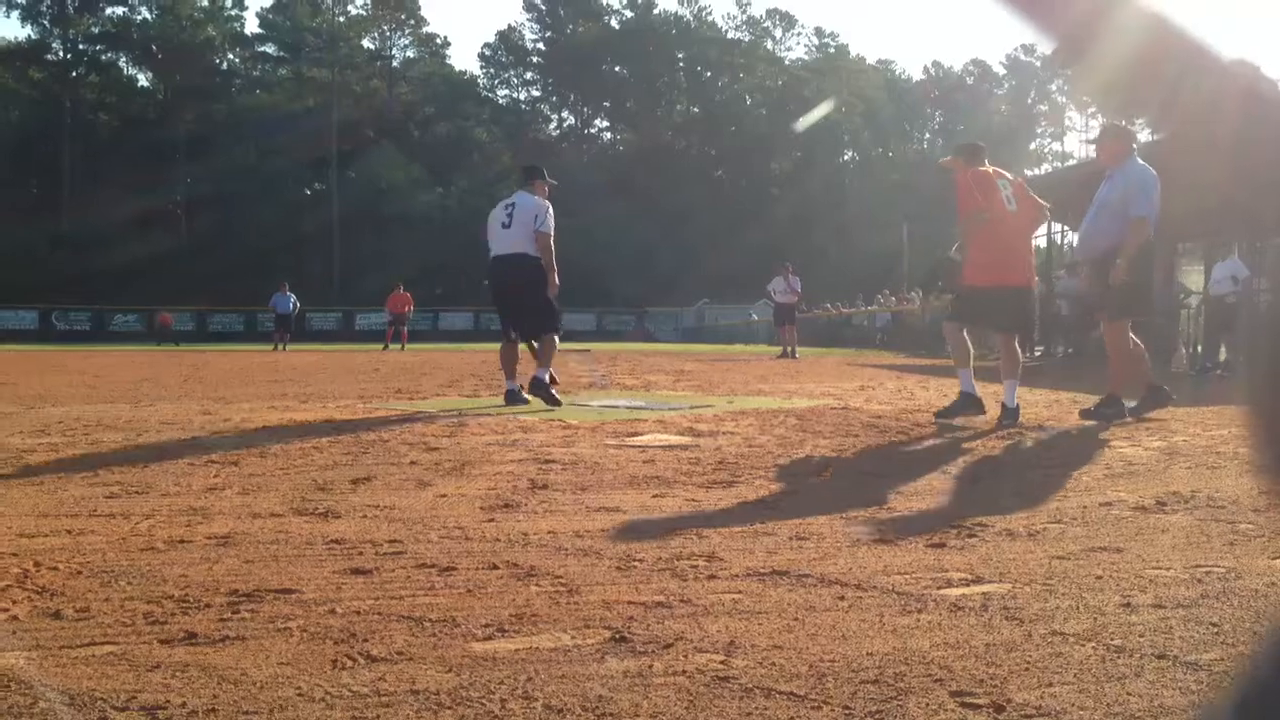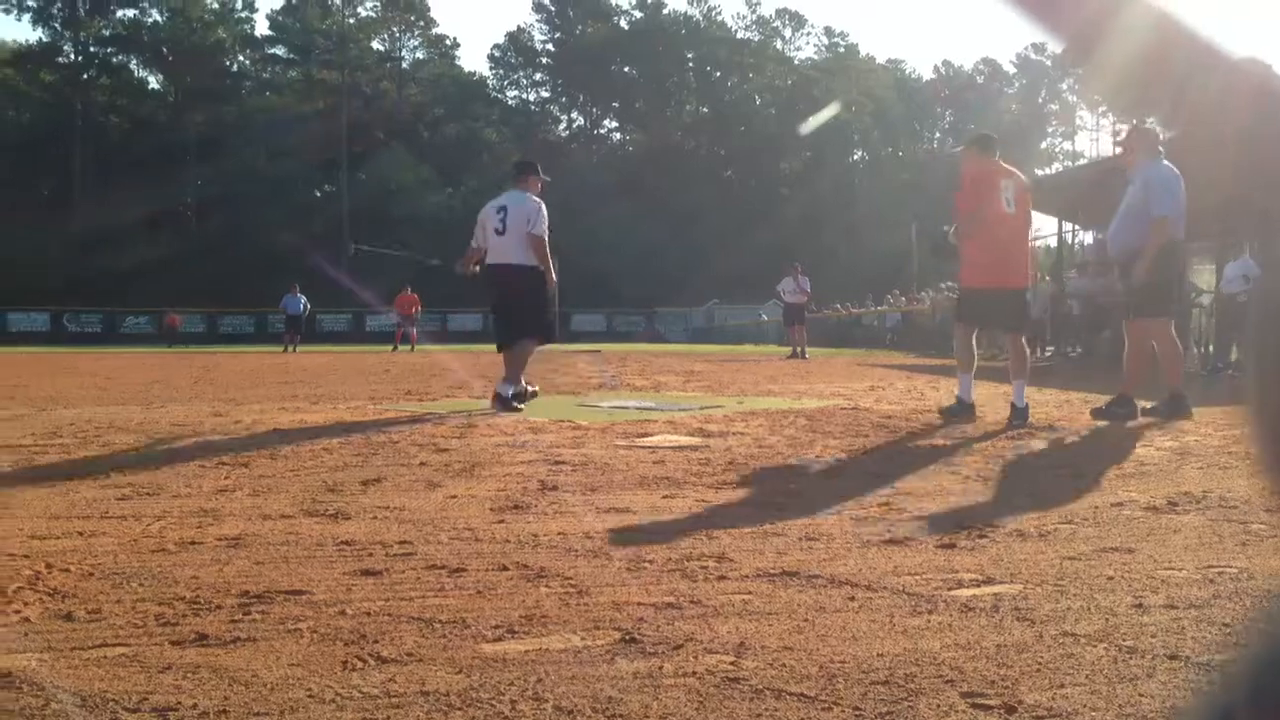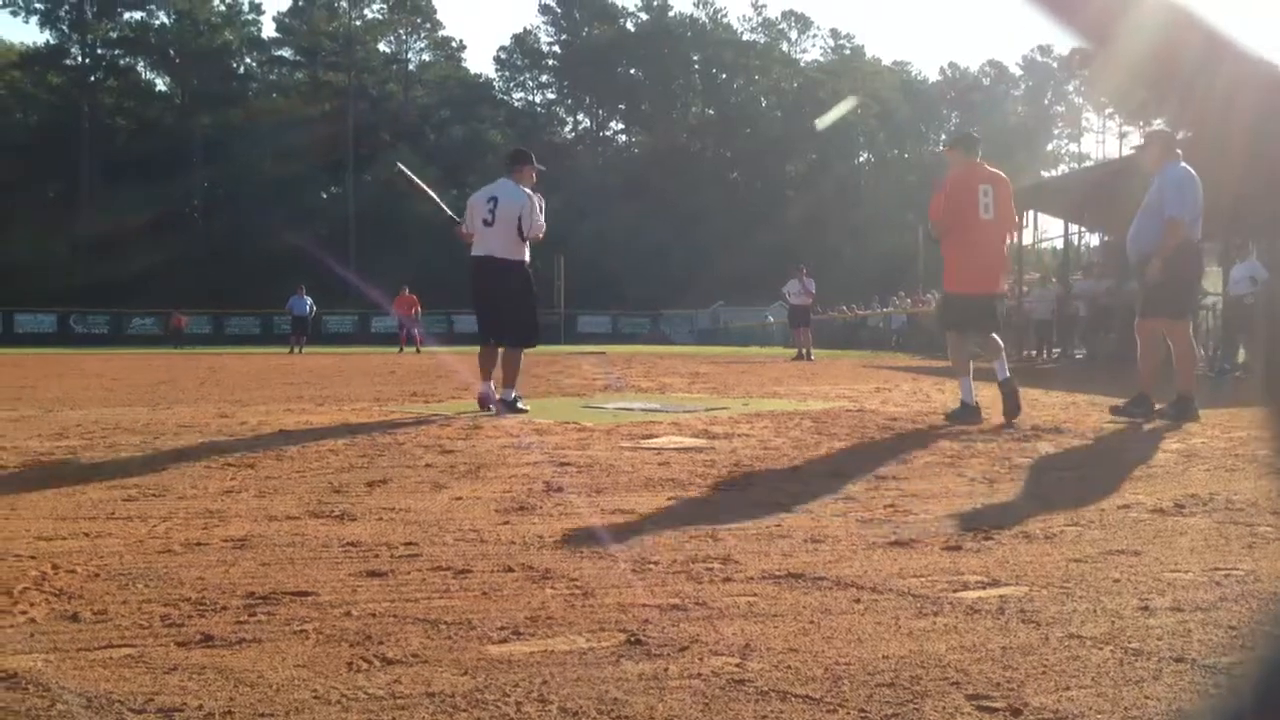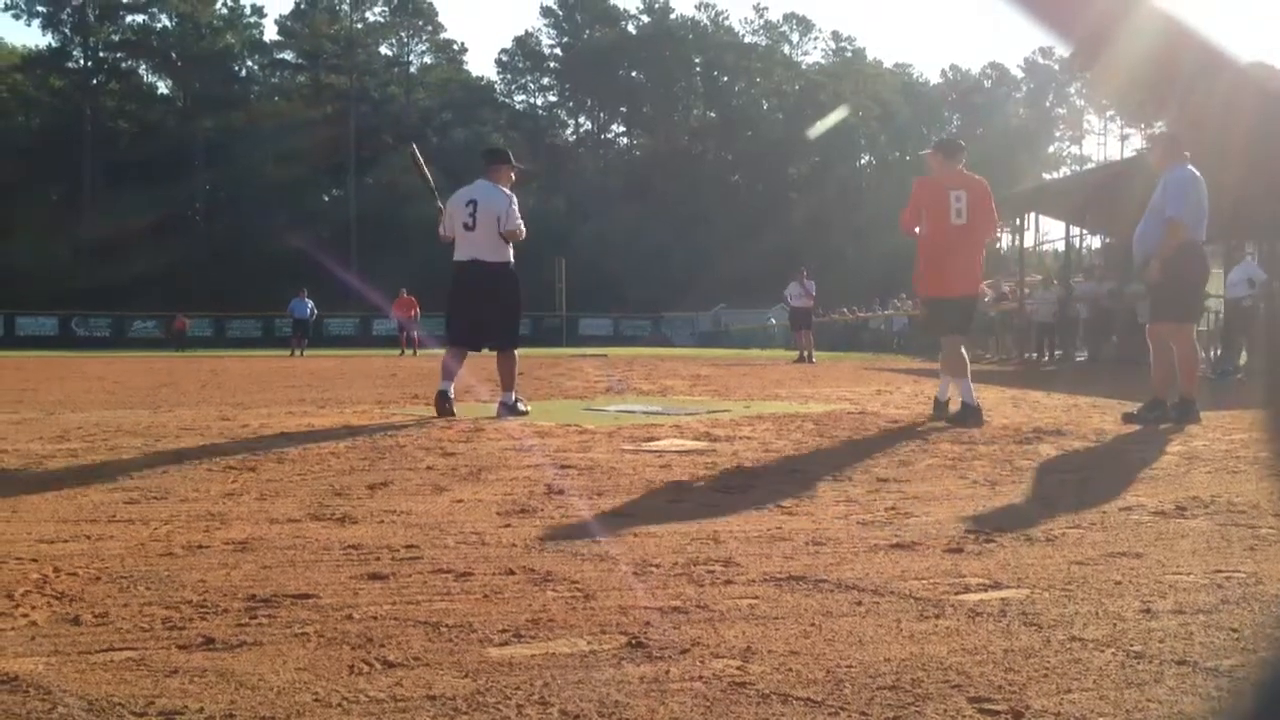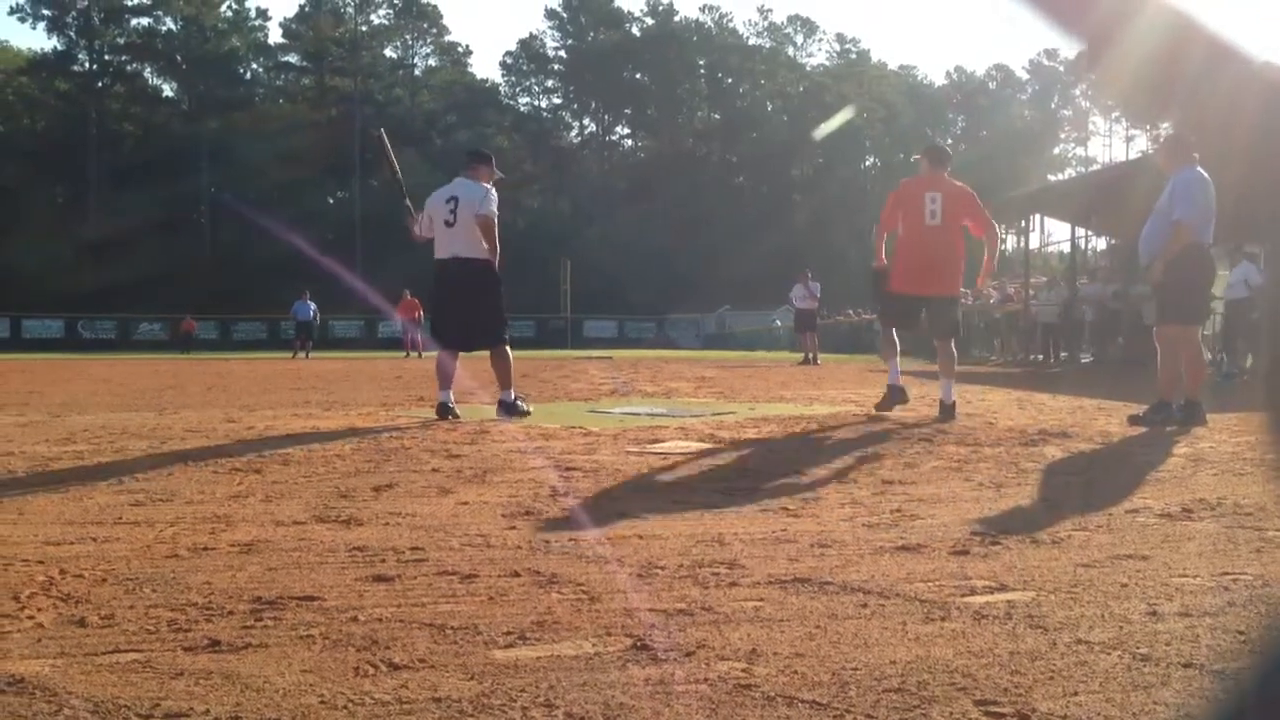
dt=0.3s
person 1, frame 1
left shoulder: (1138, 174)
right shoulder: (1114, 177)
left elbow: (1141, 223)
left wrist: (1122, 261)
right wrist: (1091, 264)
left hip: (1127, 263)
right hip: (1107, 262)
left knee: (1116, 332)
right knee: (1116, 331)
left ankle: (1114, 400)
right ankle: (1153, 389)
person 1, frame 2
left shoulder: (1161, 174)
right shoulder: (1146, 176)
left elbow: (1163, 222)
left wrist: (1144, 261)
right wrist: (1131, 263)
left hip: (1154, 263)
right hip: (1141, 263)
left knee: (1137, 332)
right knee: (1160, 333)
left ankle: (1126, 401)
right ankle: (1176, 399)
person 1, frame 3
left shoulder: (1175, 175)
right shoulder: (1168, 177)
left elbow: (1177, 223)
left wrist: (1158, 260)
right wrist: (1154, 261)
left hip: (1172, 262)
right hip: (1166, 264)
left knee: (1163, 330)
right knee: (1161, 331)
left ankle: (1167, 401)
person 1, frame 4
left shoulder: (1180, 177)
right shoulder: (1175, 178)
left elbow: (1178, 225)
left wrist: (1157, 261)
right wrist: (1156, 263)
left hip: (1177, 264)
right hip: (1172, 266)
left knee: (1174, 334)
right knee: (1165, 335)
left ankle: (1178, 404)
right ankle: (1167, 403)
person 1, frame 5
left shoulder: (1188, 179)
right shoulder: (1183, 180)
left elbow: (1184, 227)
left wrist: (1160, 262)
right wrist: (1160, 264)
left hip: (1183, 266)
right hip: (1176, 267)
left knee: (1181, 335)
right knee: (1169, 336)
left ankle: (1188, 406)
right ankle: (1168, 405)
person 2, frame 1
left shoulder: (968, 178)
right shoulder: (1009, 179)
left elbow: (975, 217)
right elbow: (1041, 215)
left wrist: (962, 246)
left hip: (984, 270)
right hip: (1020, 271)
left knee: (954, 325)
right knee: (1007, 338)
left ankle: (969, 395)
right ankle: (1010, 406)
person 2, frame 2
left shoulder: (973, 174)
right shoulder: (1018, 178)
left elbow: (967, 221)
right elbow: (1023, 225)
left wrist: (957, 236)
left hip: (981, 271)
right hip: (1016, 272)
left knee: (964, 331)
right knee: (1014, 337)
left ankle: (965, 402)
right ankle: (1019, 406)
person 2, frame 3
left shoulder: (953, 180)
right shoulder: (1000, 181)
left elbow: (937, 226)
right elbow: (1011, 225)
left wrist: (943, 234)
left hip: (960, 274)
right hip: (992, 273)
left knee: (956, 336)
right knee: (987, 332)
left ankle: (969, 405)
right ankle: (1005, 380)
person 2, frame 4
left shoulder: (926, 185)
right shoulder: (979, 186)
left elbow: (907, 226)
right elbow: (990, 230)
left hip: (937, 276)
right hip: (968, 277)
left knee: (950, 340)
right knee: (954, 337)
left ankle: (970, 405)
right ankle: (943, 399)
person 2, frame 5
left shoulder: (906, 188)
right shoulder: (963, 193)
left elbow: (883, 227)
right elbow: (989, 231)
left wrist: (879, 260)
right wrist: (988, 266)
left hip: (906, 277)
right hip: (946, 281)
left knee: (888, 328)
right knee: (944, 341)
left ankle: (896, 386)
right ankle: (947, 402)
person 3, frame 1
left shoulder: (498, 209)
right shoulder: (540, 205)
right elbow: (543, 240)
left wrist: (496, 283)
right wrist: (553, 275)
left hip: (499, 270)
right hip: (527, 267)
left knee: (511, 334)
right knee: (548, 328)
left ankle: (513, 388)
right ankle: (542, 379)
person 3, frame 2
left shoulder: (489, 208)
right shoulder: (533, 204)
left elbow: (477, 247)
right elbow: (537, 241)
left wrist: (466, 264)
right wrist: (549, 273)
left hip: (496, 274)
right hip: (525, 275)
left knee: (508, 337)
right knee: (531, 335)
left ankle: (517, 387)
right ankle: (505, 390)
person 3, frame 3
left shoulder: (479, 195)
right shoulder: (525, 197)
left elbow: (466, 234)
right elbow: (534, 235)
right wrist: (540, 210)
left hip: (481, 268)
right hip: (512, 271)
left knee: (489, 336)
right knee: (516, 339)
left ankle: (486, 392)
right ankle: (507, 398)
person 3, frame 4
left shoulder: (457, 197)
right shoulder: (504, 197)
left elbow: (445, 236)
right elbow: (513, 233)
right wrist: (521, 230)
left hip: (463, 272)
right hip: (497, 273)
left knee: (458, 339)
right knee: (506, 342)
left ankle: (445, 390)
right ankle: (508, 401)
person 3, frame 5
left shoulder: (436, 197)
right shoulder: (483, 192)
left elbow: (420, 235)
right elbow: (485, 220)
left wrist: (415, 223)
right wrist: (494, 251)
left hip: (445, 271)
right hip: (478, 270)
left knee: (447, 342)
right knee: (497, 339)
left ankle: (445, 400)
right ankle: (508, 399)
